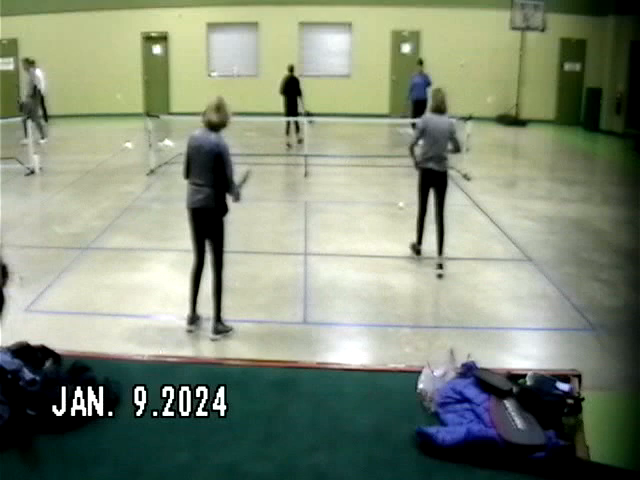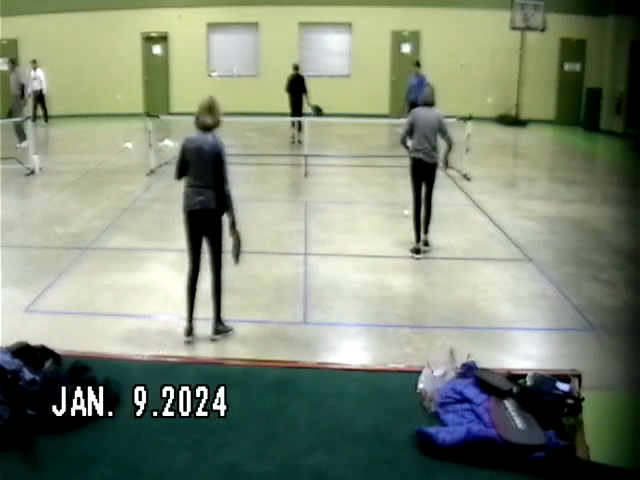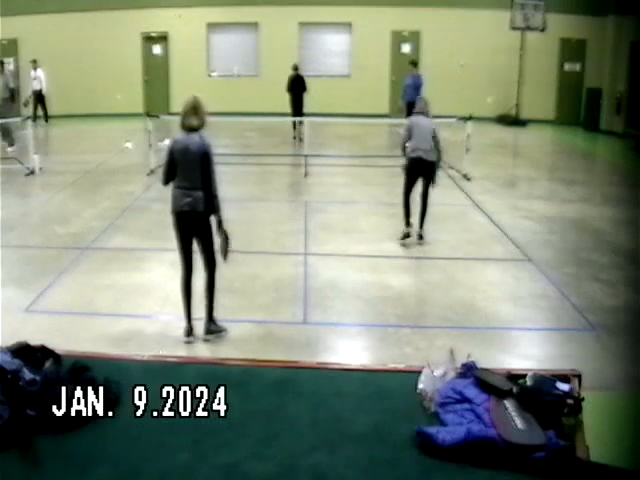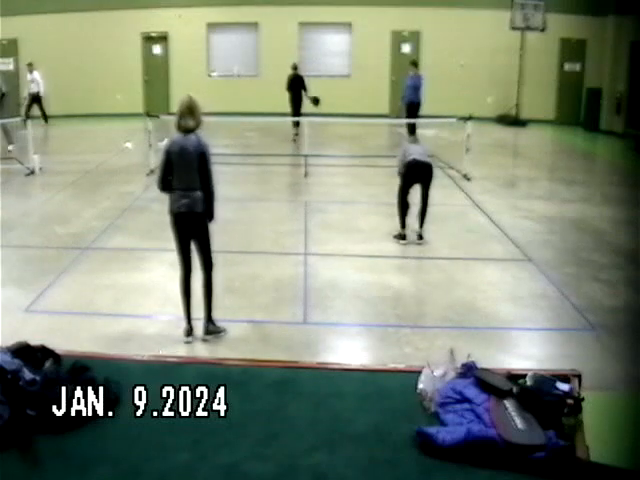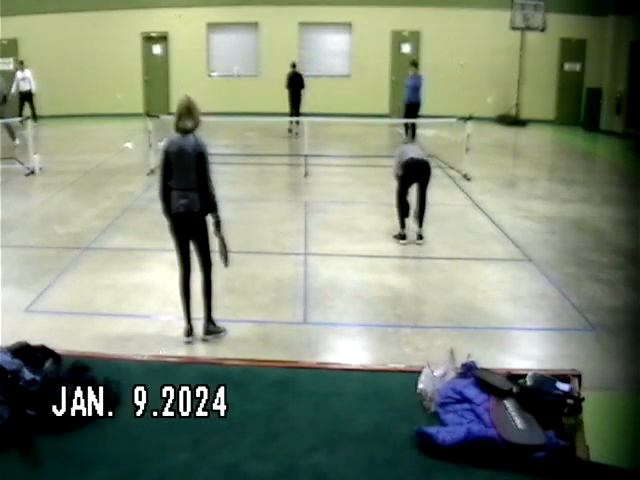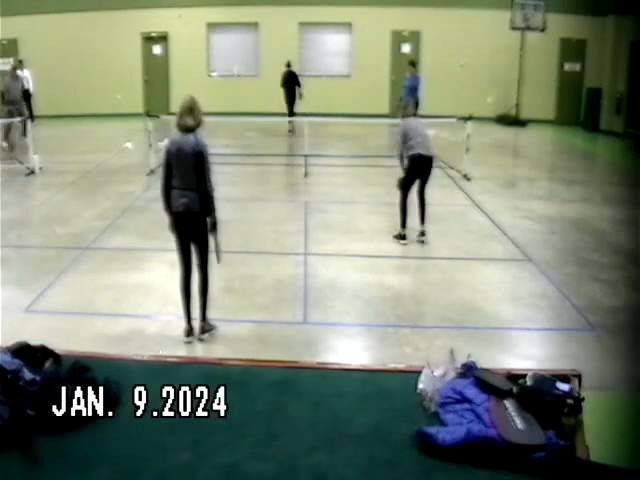
dt=0.4s
person 1, frame 1
left shoulder: (193, 138)
right shoulder: (219, 144)
left elbow: (186, 173)
right elbow: (226, 182)
right wrist: (235, 192)
left hip: (193, 203)
right hip: (212, 205)
left knee: (198, 259)
right knee: (217, 265)
left ankle: (192, 315)
right ankle: (217, 323)
person 1, frame 2
left shoulder: (188, 142)
right shoulder: (216, 144)
left elbow: (179, 174)
right elbow: (223, 185)
right wrist: (231, 215)
left hip: (191, 207)
right hip: (210, 207)
left knee: (193, 266)
right knee: (216, 267)
left ankle: (189, 325)
right ankle: (217, 323)
person 1, frame 3
left shoulder: (175, 144)
right shoulder: (204, 145)
left elbow: (166, 179)
right elbow: (210, 184)
right wrist: (218, 215)
left hip: (179, 209)
right hip: (199, 209)
left knee: (186, 268)
right knee: (209, 266)
left ankle: (189, 326)
right ankle: (209, 323)
person 1, frame 4
left shoulder: (171, 146)
right shoulder: (200, 145)
left elbow: (162, 183)
right elbow: (207, 184)
right wrist: (210, 212)
left hip: (177, 211)
right hip: (197, 209)
left knee: (185, 268)
right knee: (207, 267)
left ankle: (188, 326)
right ankle: (208, 323)
person 1, frame 5
left shoulder: (169, 146)
right shoulder: (198, 146)
left elbow: (164, 185)
right elbow: (206, 184)
left wrist: (168, 214)
right wrist: (215, 214)
left hip: (176, 212)
right hip: (195, 211)
left knee: (184, 269)
right knee: (206, 267)
left ankle: (188, 326)
right ankle: (208, 323)
person 1, frame 6
left shoulder: (171, 145)
right shoulder: (198, 145)
left elbow: (165, 184)
right elbow: (205, 184)
left wrist: (169, 213)
right wrist: (213, 215)
left hip: (177, 210)
right hip: (196, 210)
left knee: (185, 268)
right knee: (202, 267)
left ankle: (188, 326)
right ankle: (203, 322)
person 2, frame 1
left shoulder: (425, 119)
right shoulder: (449, 123)
left elbow: (412, 145)
right elbow: (457, 148)
left wrist: (415, 160)
left hip: (426, 170)
right hip: (442, 172)
left knee: (422, 208)
right knee: (440, 214)
left ankle: (418, 245)
right ankle: (440, 261)
person 2, frame 2
left shoulder: (414, 113)
right shoulder: (438, 116)
left elbow: (403, 139)
right elbow: (449, 142)
right wrist: (446, 156)
left hip: (417, 161)
right hip: (431, 163)
left knee: (417, 202)
right knee: (428, 200)
left ankle: (418, 246)
right ankle: (425, 238)
person 2, frame 3
left shoulder: (412, 120)
right shoulder: (431, 123)
left elbow: (404, 143)
right elbow: (438, 148)
left wrist: (406, 159)
right wrist: (435, 171)
left hip: (415, 160)
right hip: (430, 162)
left knee: (406, 194)
right knee: (424, 196)
left ankle: (407, 229)
right ankle: (420, 233)
person 2, frame 4
left shoulder: (406, 147)
right shoulder: (422, 148)
left elbow: (401, 169)
left hip: (412, 166)
right hip: (427, 167)
left knee: (401, 196)
right knee: (425, 197)
left ankle: (402, 233)
right ankle: (420, 233)
person 2, frame 5
left shoulder: (402, 149)
left elbow: (397, 171)
left hip: (410, 166)
right hip: (425, 167)
left knee: (400, 197)
right knee: (422, 196)
left ankle: (402, 234)
right ankle: (419, 234)
person 2, frame 6
left shoulder: (404, 124)
right shoulder: (419, 123)
left elbow: (401, 149)
left wrist: (403, 166)
left hip: (415, 159)
right hip: (428, 159)
left knee: (404, 195)
right knee: (421, 193)
left ankle: (402, 233)
right ankle: (422, 231)
